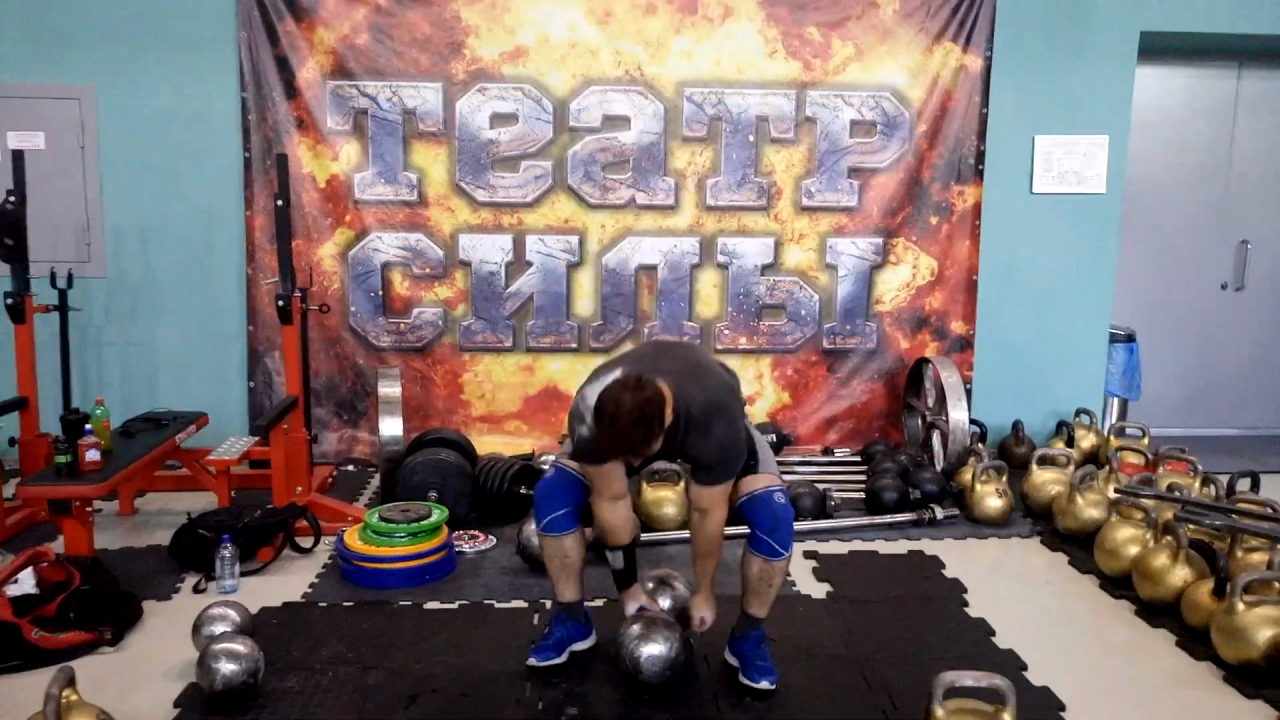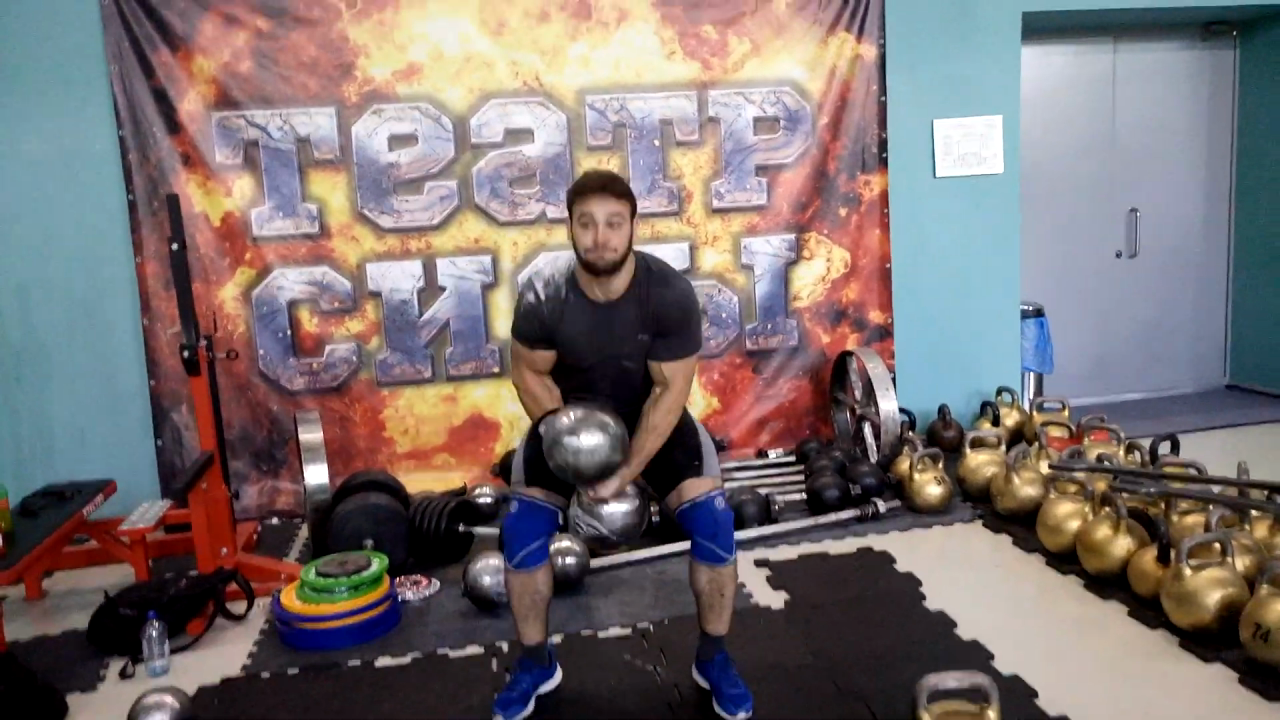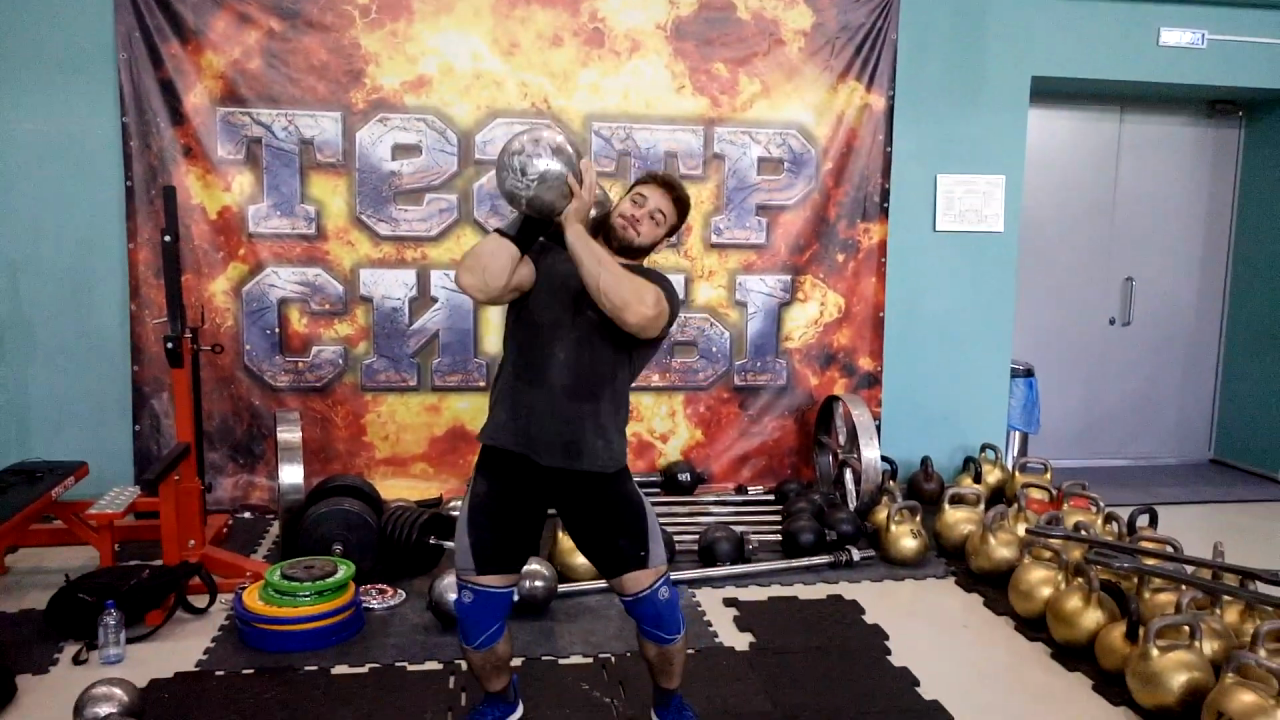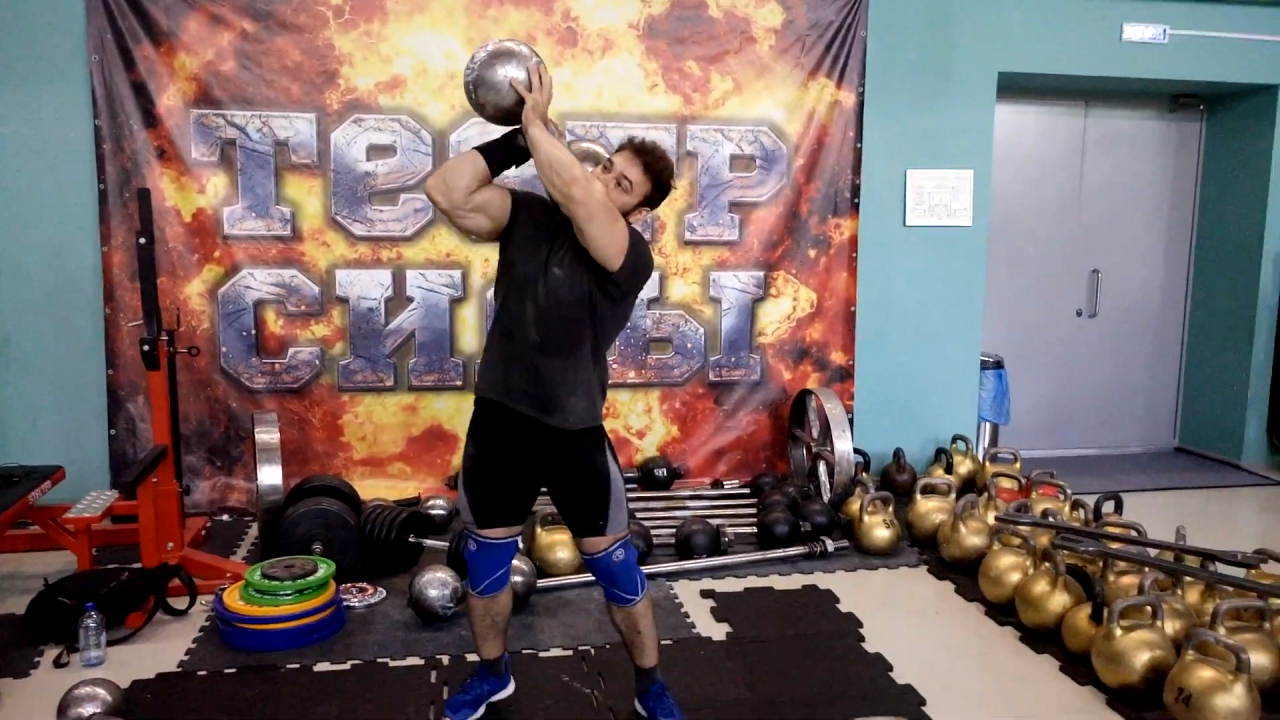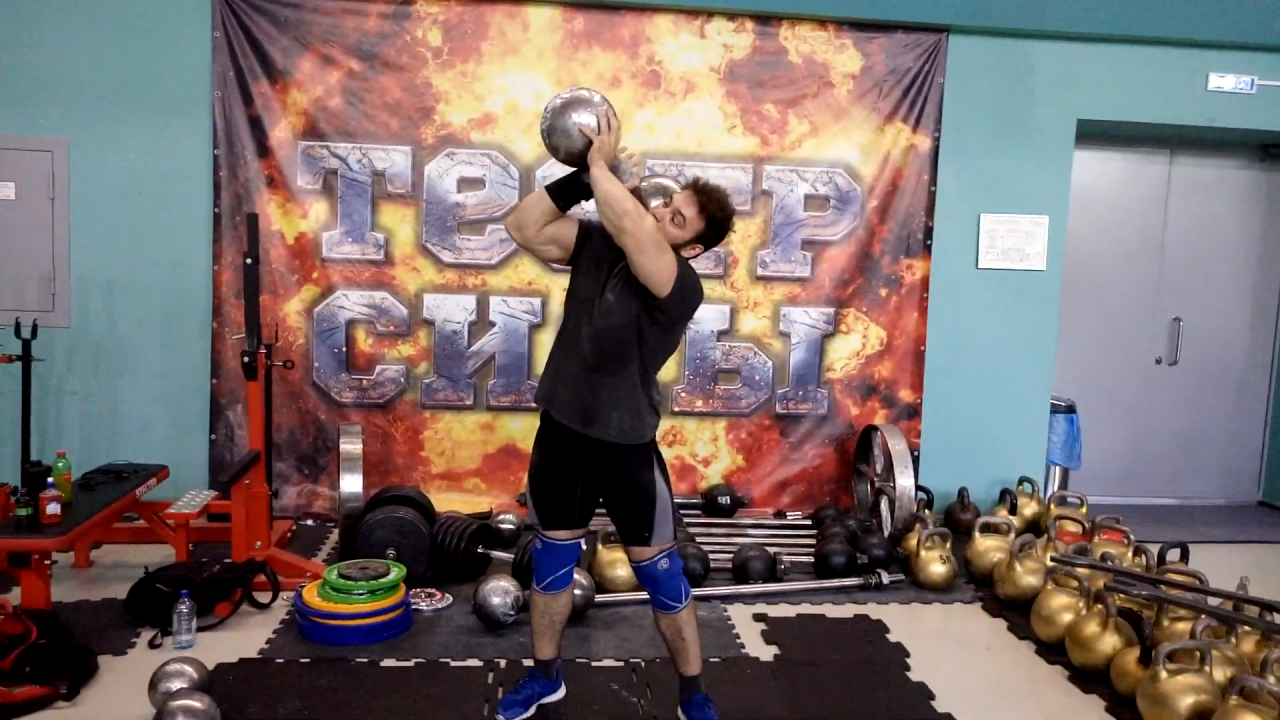
dt=0.7s
person 1, frame 1
left shoulder: (713, 423)
right shoulder: (592, 416)
left elbow: (708, 514)
right elbow: (610, 501)
left wrist: (704, 594)
right wrist: (629, 584)
left hip: (703, 426)
left knee: (771, 513)
right knee: (555, 492)
left ankle: (749, 634)
right ankle: (570, 617)
person 1, frame 2
left shoulder: (669, 294)
right shoulder: (542, 295)
left elbow: (671, 390)
right elbow: (528, 375)
left wrist: (628, 472)
left hip: (651, 421)
left knee: (709, 516)
right knee: (524, 522)
left ankle: (715, 659)
right ankle: (534, 663)
person 1, frame 3
left shoulder: (654, 288)
right shoulder: (543, 257)
left elbow: (632, 311)
right elbow: (475, 282)
left wrist: (573, 226)
right wrist: (534, 217)
left hip: (594, 464)
right hip: (510, 456)
left knee: (655, 603)
right knee: (477, 608)
person 1, frame 4
left shoulder: (630, 255)
right shoulder: (527, 215)
left elbow: (576, 193)
right elbow: (445, 190)
left wrist: (536, 121)
right wrist: (515, 140)
left hip: (573, 427)
right hip: (499, 415)
left knee: (612, 560)
right knee: (486, 558)
person 1, frame 5
left shoulder: (681, 286)
right shoulder: (596, 245)
left elbow: (629, 227)
right elbow: (523, 226)
left wrist: (600, 161)
right wrist: (582, 176)
left hip: (625, 444)
right hip: (561, 431)
left knee: (658, 571)
right knee: (552, 559)
